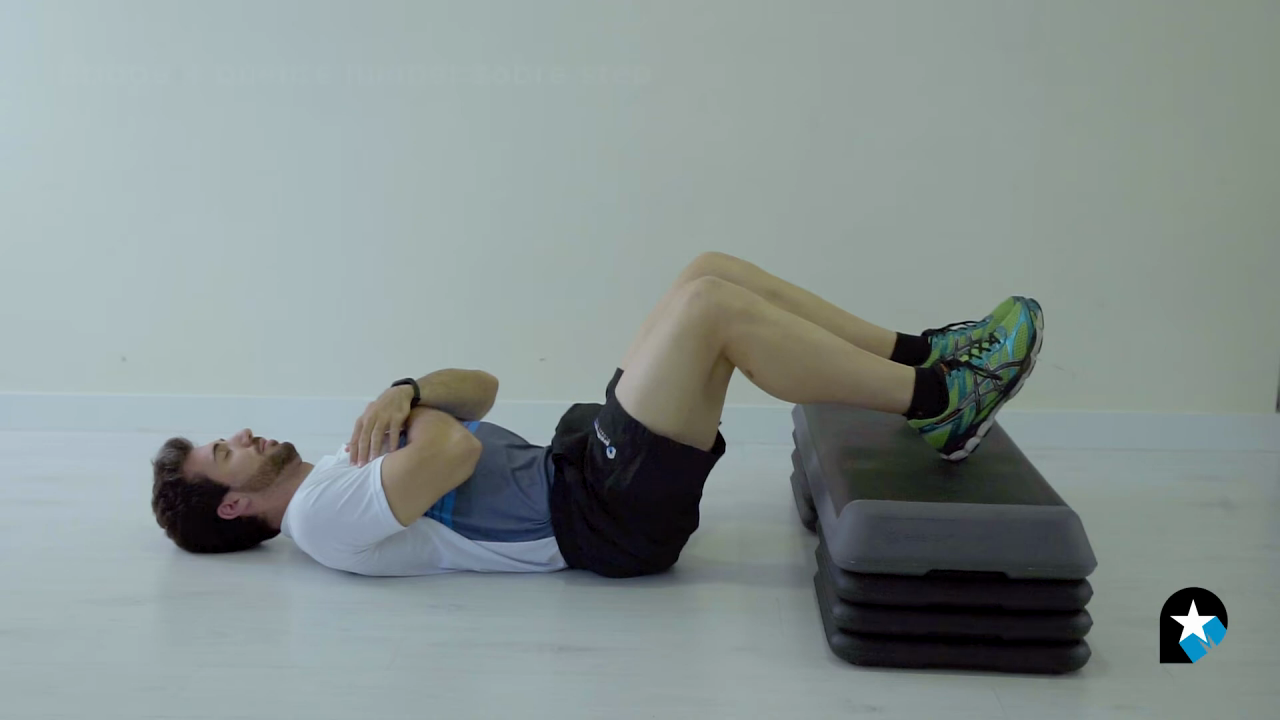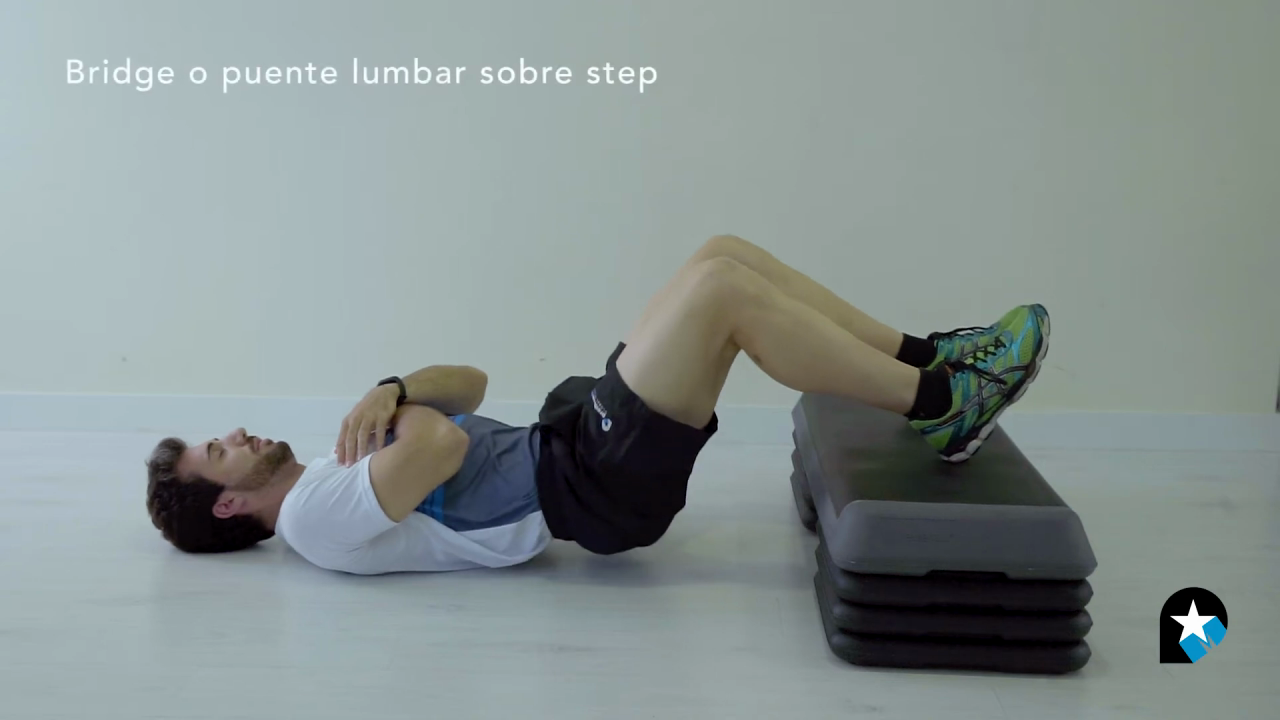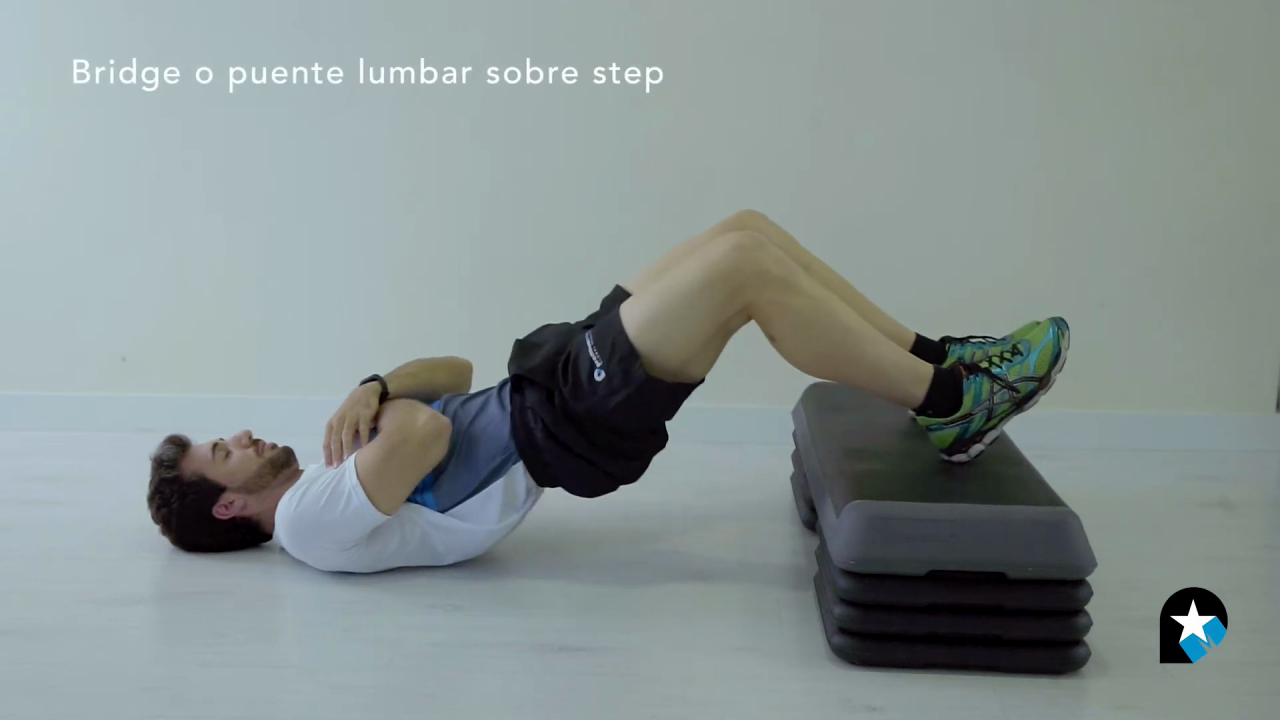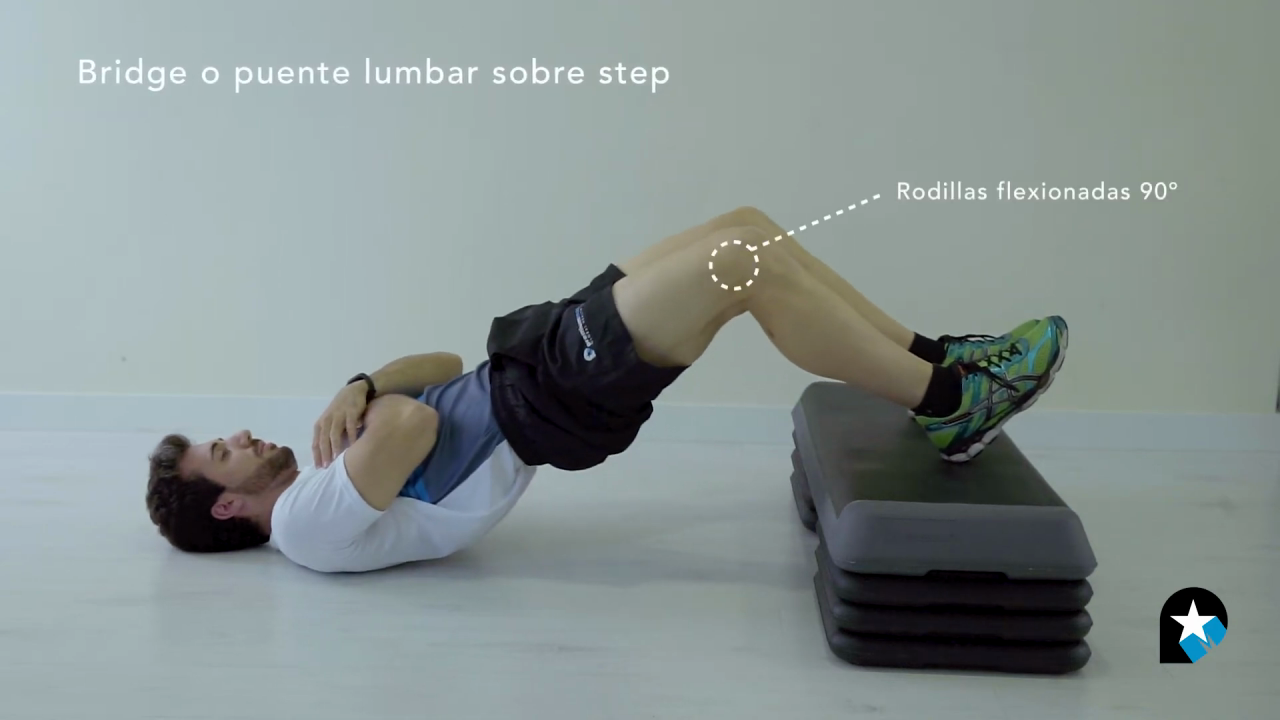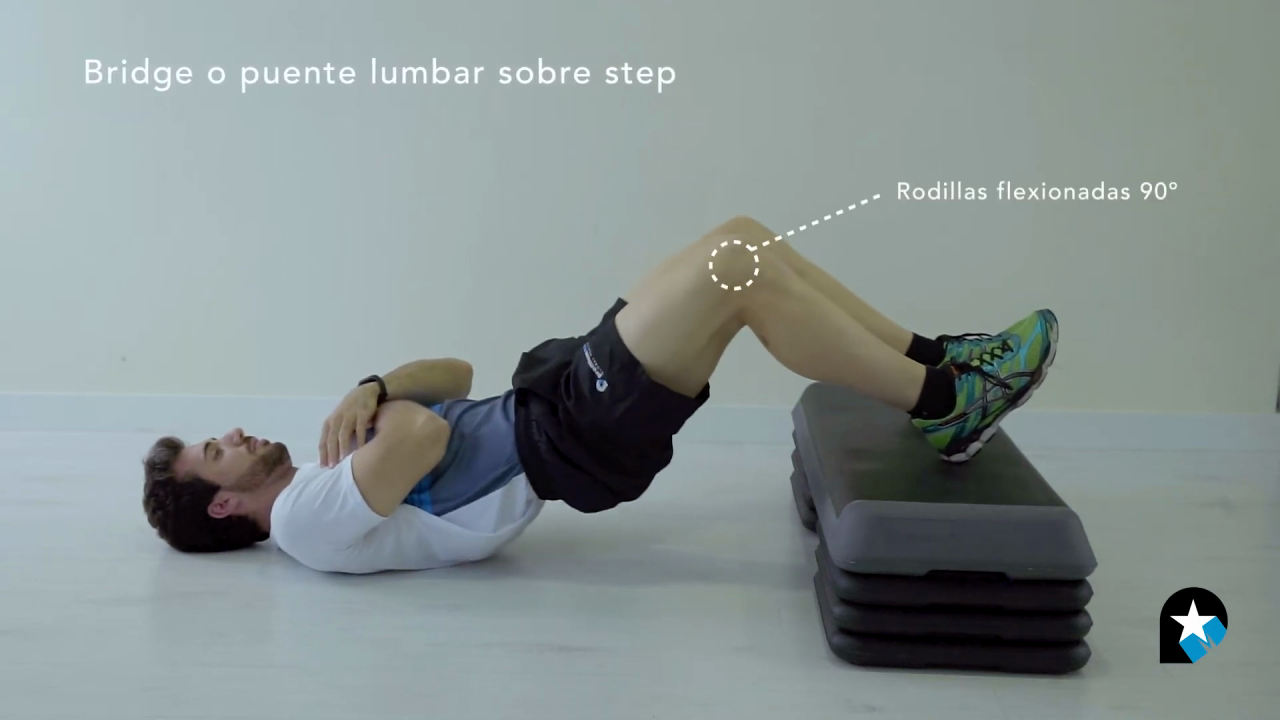
dt=1s
person 1, frame 1
left shoulder: (351, 469)
right shoulder: (324, 517)
left elbow: (480, 387)
right elbow: (454, 452)
left wrist: (401, 394)
right wrist: (412, 409)
left hip: (579, 472)
right hip: (599, 516)
left knee: (708, 273)
right knee: (706, 305)
left ankle: (922, 359)
right ankle: (939, 405)
person 1, frame 2
left shoulder: (339, 471)
right shoulder: (319, 519)
left elbow: (469, 383)
right elbow: (440, 449)
left wrist: (388, 392)
right wrist: (403, 408)
left hip: (570, 448)
right hip: (586, 484)
left knee: (723, 259)
right knee: (720, 288)
left ankle: (923, 361)
right ankle: (941, 408)
person 1, frame 3
left shoulder: (331, 471)
right shoulder: (315, 522)
left elbow: (454, 371)
right elbow: (424, 434)
left wrist: (368, 389)
right wrist: (386, 410)
left hip: (553, 389)
right hip: (566, 424)
left knee: (746, 233)
right knee: (744, 263)
left ankle: (932, 361)
right ankle: (951, 408)
person 1, frame 4
left shoulder: (326, 467)
right shoulder: (310, 523)
left elbow: (445, 365)
right elbow: (409, 429)
left wrist: (355, 389)
right wrist: (371, 406)
left hip: (537, 366)
right hip: (554, 399)
left knee: (747, 230)
right knee: (746, 260)
left ankle: (931, 359)
right ankle: (947, 406)
person 1, frame 5
left shoulder: (323, 472)
right shoulder: (310, 522)
left elbow: (454, 375)
right elbow: (420, 438)
left wrist: (364, 391)
right wrist: (382, 410)
left hip: (555, 404)
right hip: (569, 442)
left knee: (741, 241)
right knee: (739, 269)
left ankle: (933, 361)
right ankle: (944, 409)
